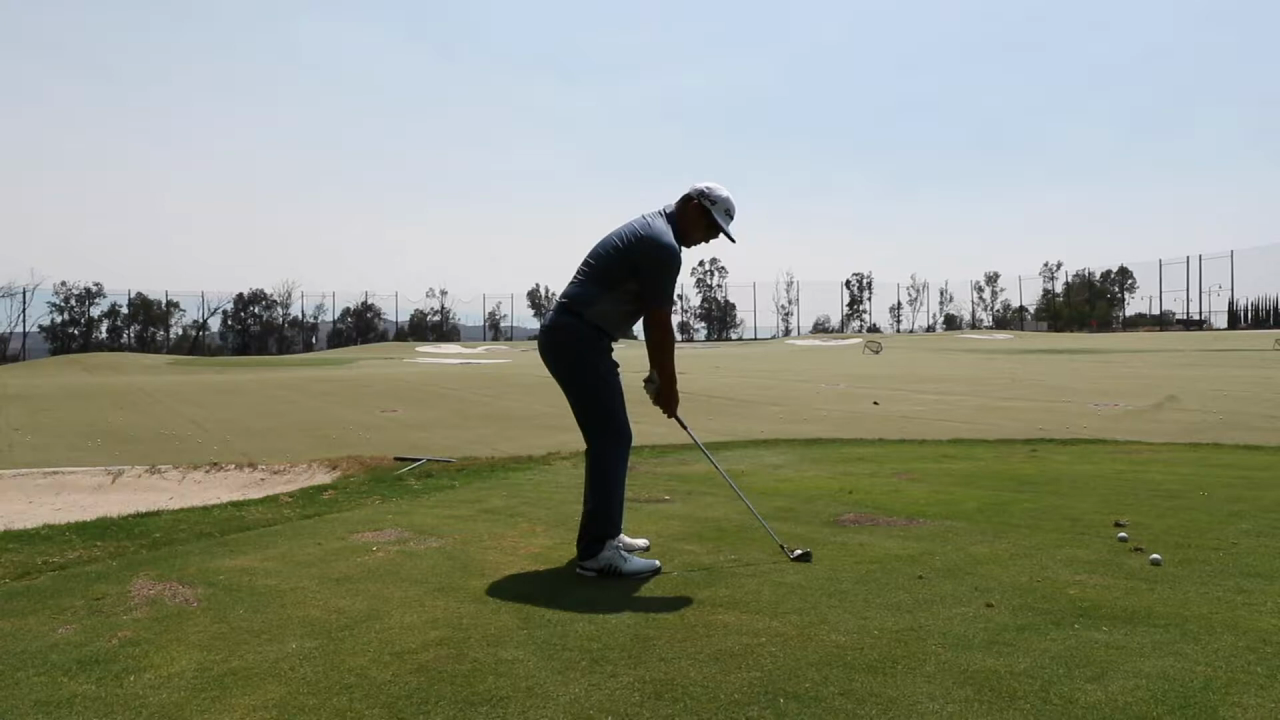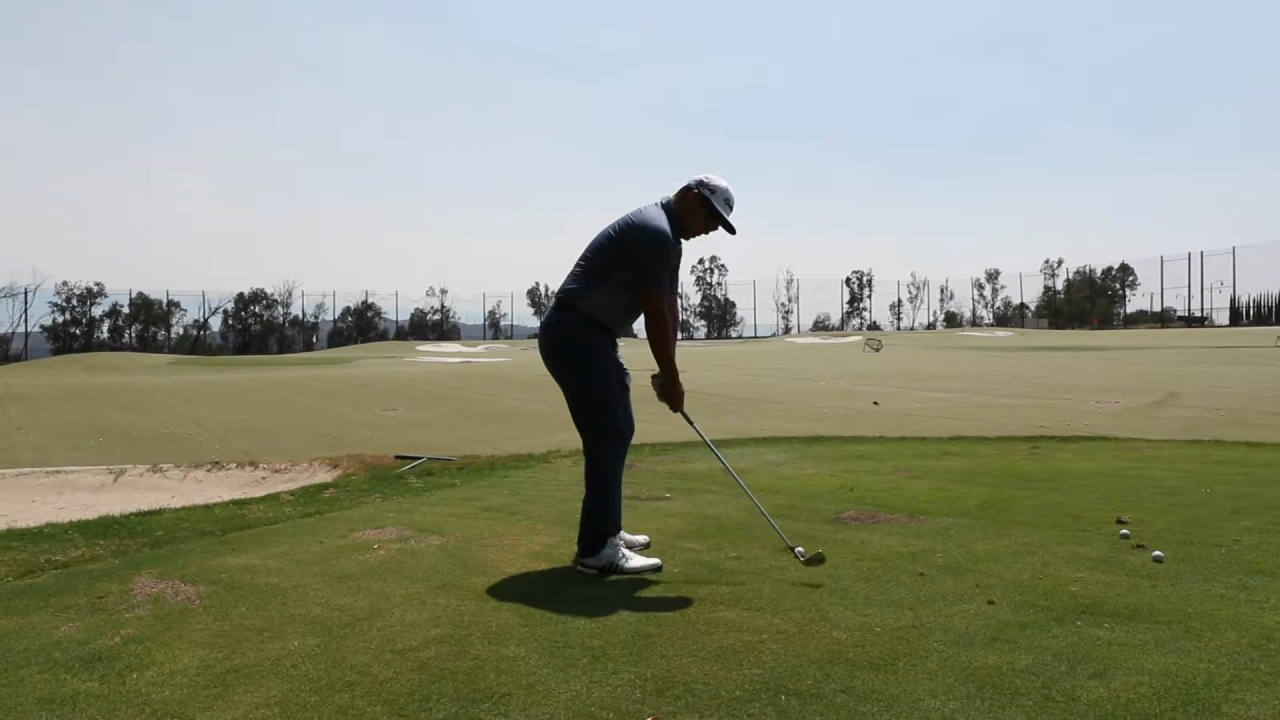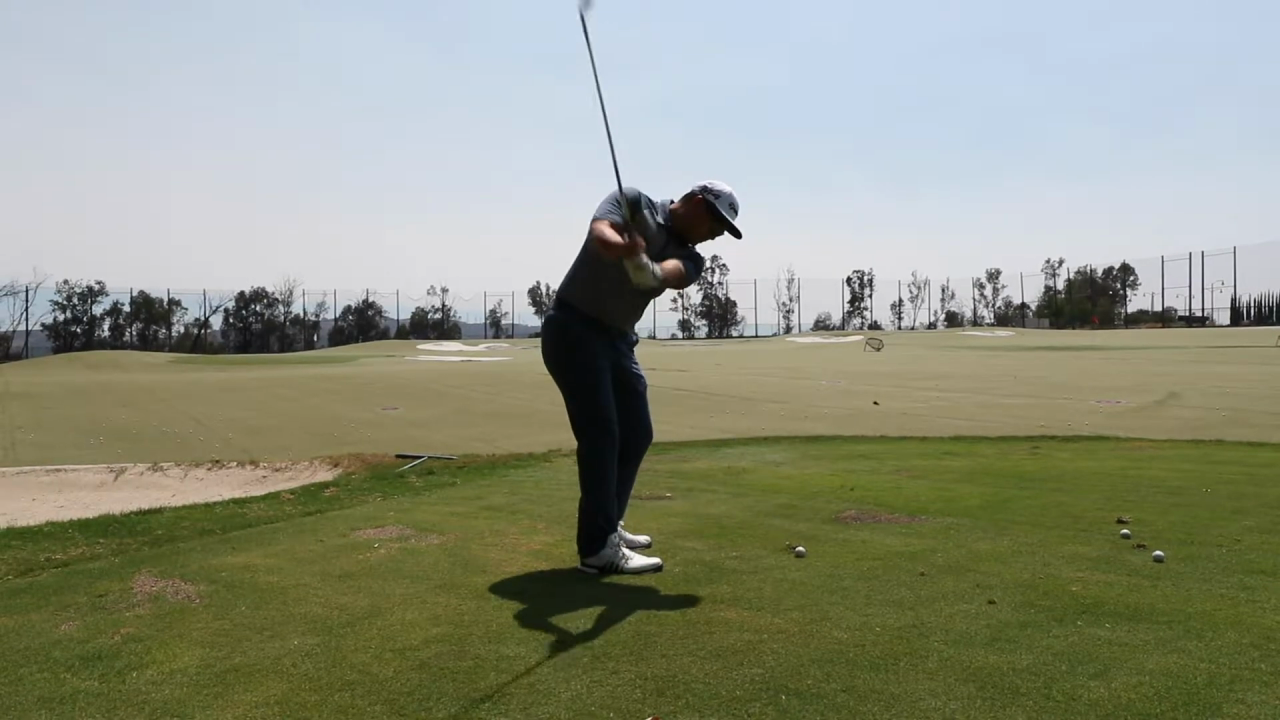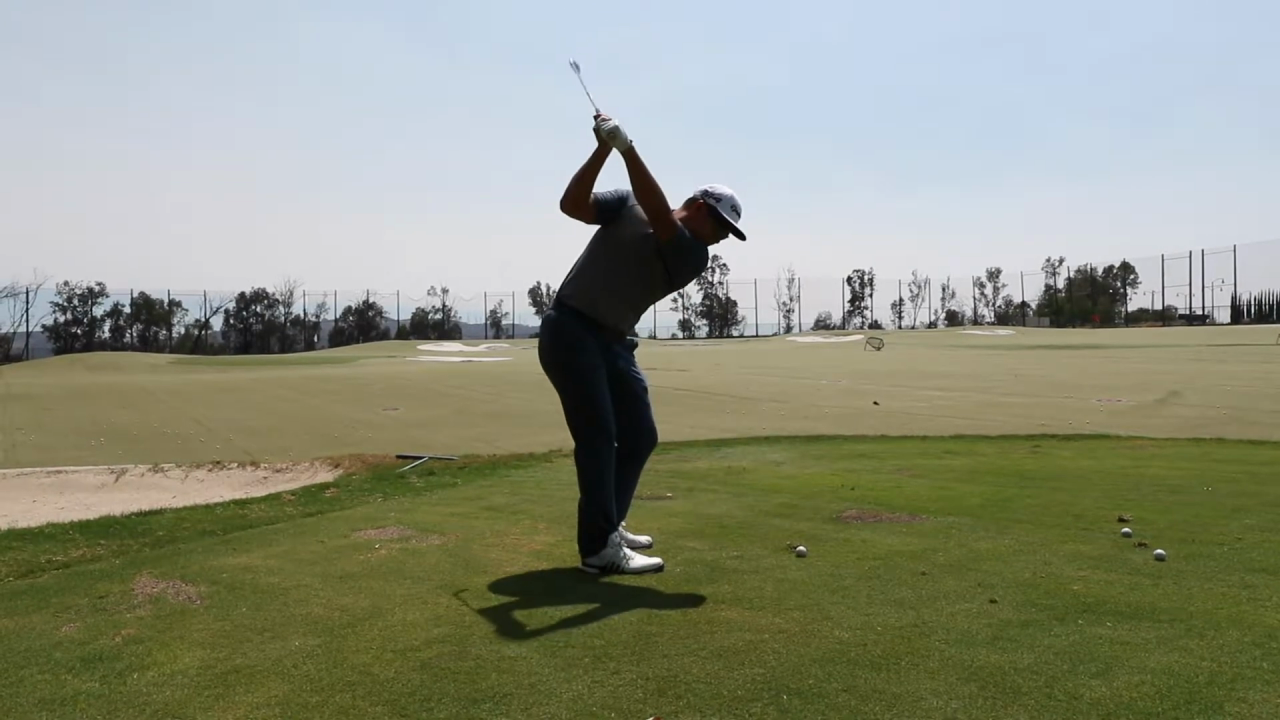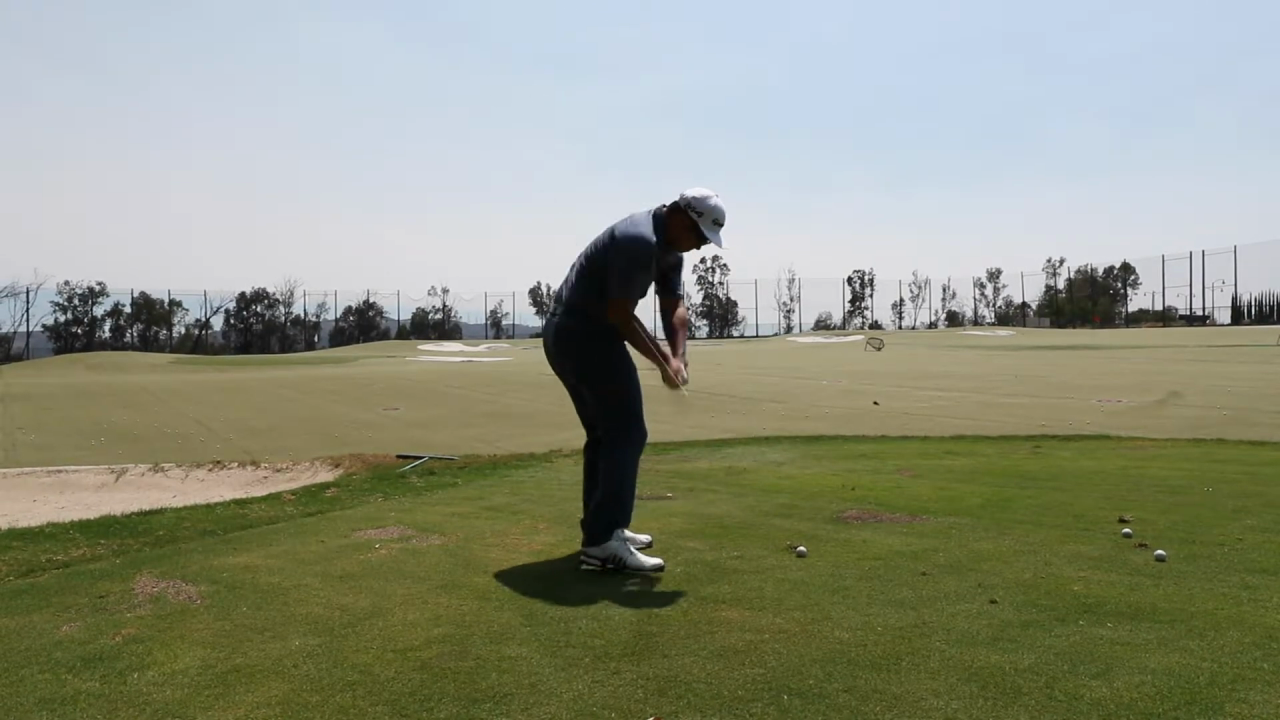
dt=1s
person 1, frame 1
left shoulder: (652, 231)
right shoulder: (662, 245)
left elbow: (654, 320)
right elbow: (659, 325)
left wrist: (656, 375)
right wrist: (669, 385)
left hip: (571, 336)
right hip: (576, 339)
left knee: (609, 437)
right knee: (612, 439)
left ankle: (602, 532)
right ankle: (597, 551)
person 1, frame 2
left shoulder: (669, 239)
right shoulder: (653, 231)
left elbow: (669, 310)
right elbow: (655, 314)
left wrist: (667, 373)
right wrist: (671, 378)
left hip: (594, 336)
right hip: (573, 335)
left knee: (617, 432)
right knee: (607, 436)
left ankle: (604, 530)
right ankle: (597, 549)
person 1, frame 3
left shoulder: (691, 259)
right shoulder: (633, 204)
left elbow: (671, 273)
right elbow: (596, 235)
left wrist: (649, 270)
right wrist: (625, 249)
left hip: (616, 339)
right hip: (573, 329)
left knee: (636, 435)
right knee: (600, 433)
left ankle: (607, 527)
right ankle: (597, 548)
person 1, frame 4
left shoulder: (693, 257)
right shoulder: (628, 204)
right elbow: (571, 204)
right wrist: (603, 149)
left hip: (613, 342)
right hip: (569, 330)
left knee: (640, 438)
right knee: (597, 435)
left ankle: (609, 527)
right ankle: (599, 548)
person 1, frame 5
left shoulder: (668, 248)
right shoulder: (639, 240)
left elbow: (675, 308)
right elbow: (621, 313)
left wrist: (677, 358)
right wrist: (662, 360)
left hip: (563, 332)
right hip: (589, 336)
left knee: (603, 432)
right knee: (627, 434)
left ankle: (599, 526)
right ankle: (603, 541)
